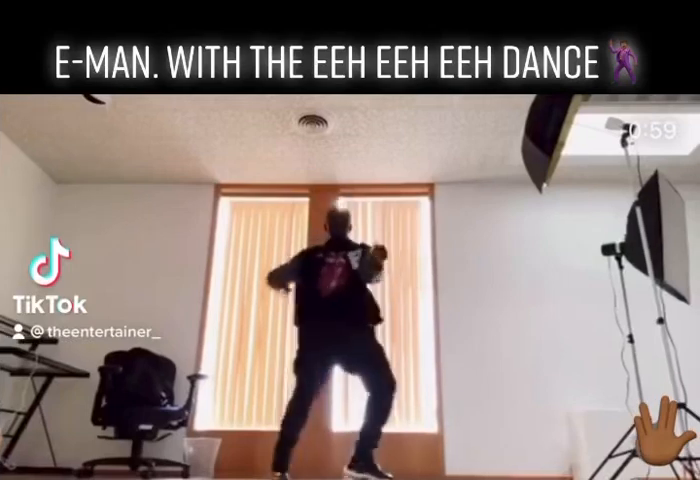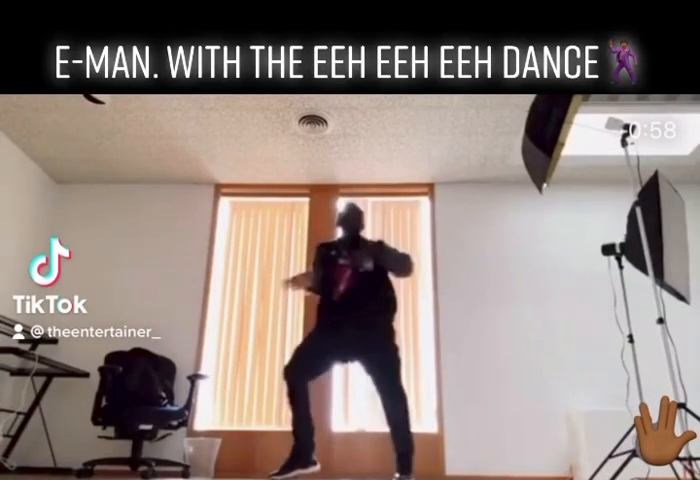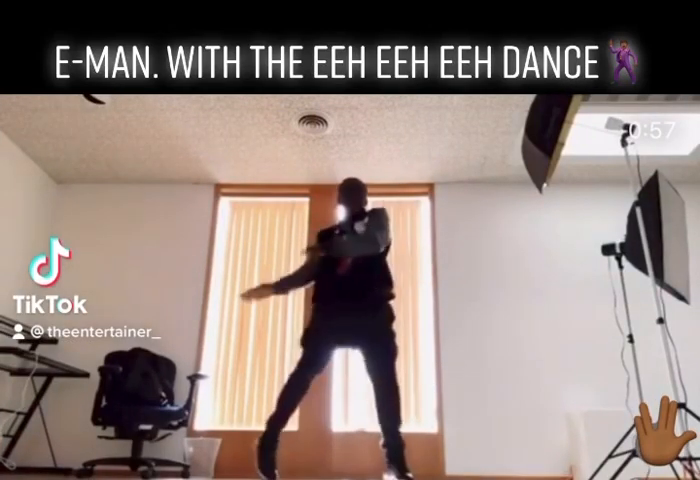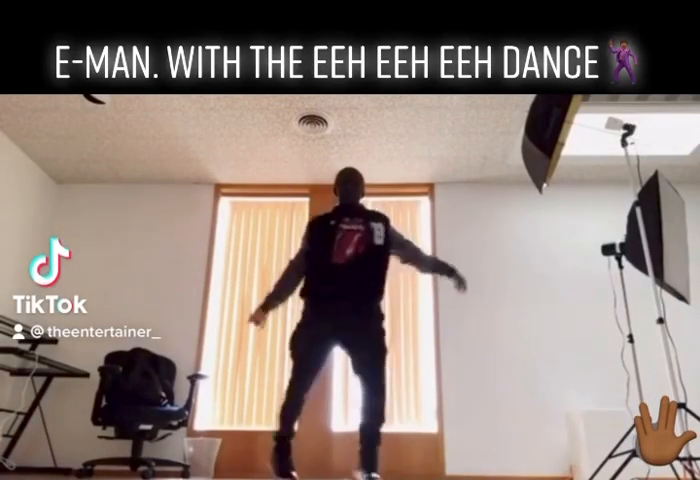
dt=1s
person 1, frame 1
left shoulder: (362, 252)
right shoulder: (310, 256)
left elbow: (371, 276)
right elbow: (277, 276)
left wrist: (377, 261)
right wrist: (281, 281)
left hip: (357, 331)
right hip: (318, 332)
left knee: (384, 386)
right knee: (306, 391)
left ankle: (362, 458)
person 1, frame 2
left shoulder: (375, 250)
right shoulder: (326, 251)
left elbow: (405, 268)
right elbow: (318, 283)
left wrist: (380, 253)
right wrist: (306, 281)
left hip: (371, 329)
right hip: (332, 329)
left knee: (391, 390)
right knee: (294, 374)
right ankle: (303, 453)
person 1, frame 3
left shoulder: (377, 218)
right shoulder: (329, 233)
left elbow: (374, 242)
right elbow: (307, 273)
left wrist: (329, 250)
right wrist: (271, 289)
left hip: (369, 308)
right hip: (331, 309)
left knee: (384, 376)
right knee: (306, 371)
right ankle: (269, 440)
person 1, frame 4
left shoulder: (379, 223)
right shoulder: (320, 225)
left elbow: (409, 252)
right elbow: (300, 266)
left wrist: (444, 269)
right wrist: (268, 303)
left hip: (363, 312)
right hip: (321, 310)
left knee: (373, 381)
right knee: (301, 377)
right ankle: (282, 449)
